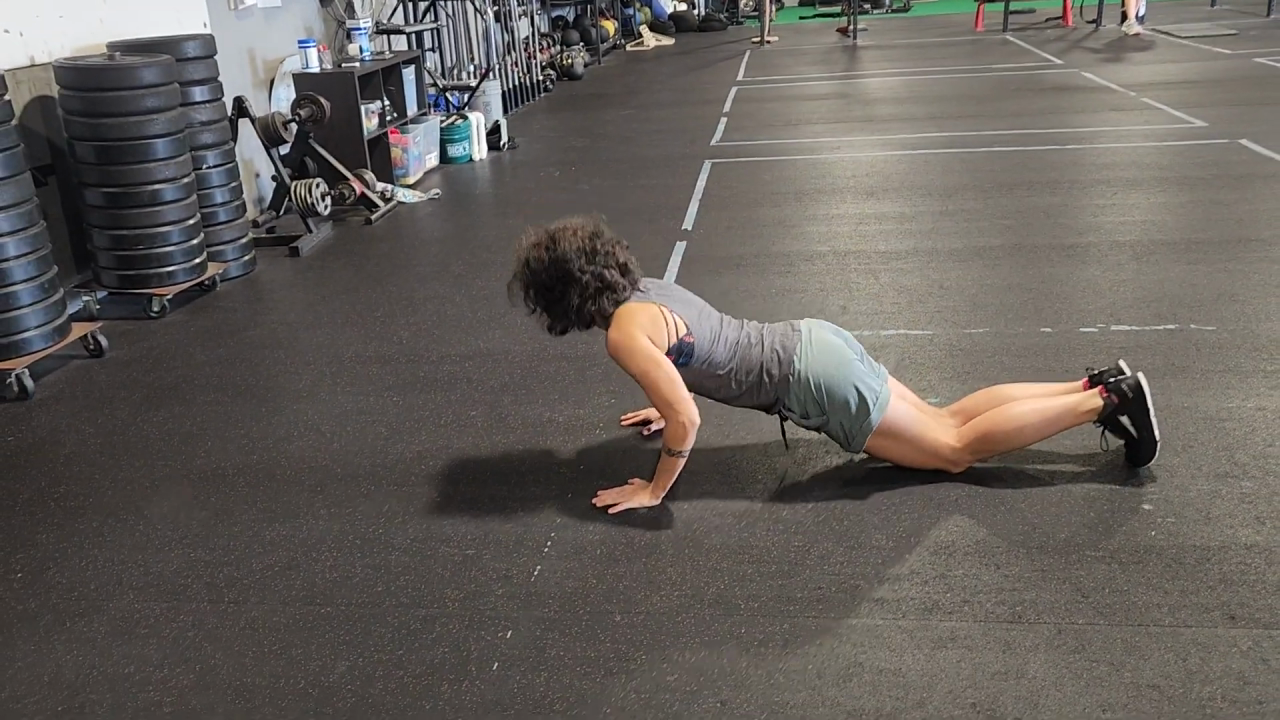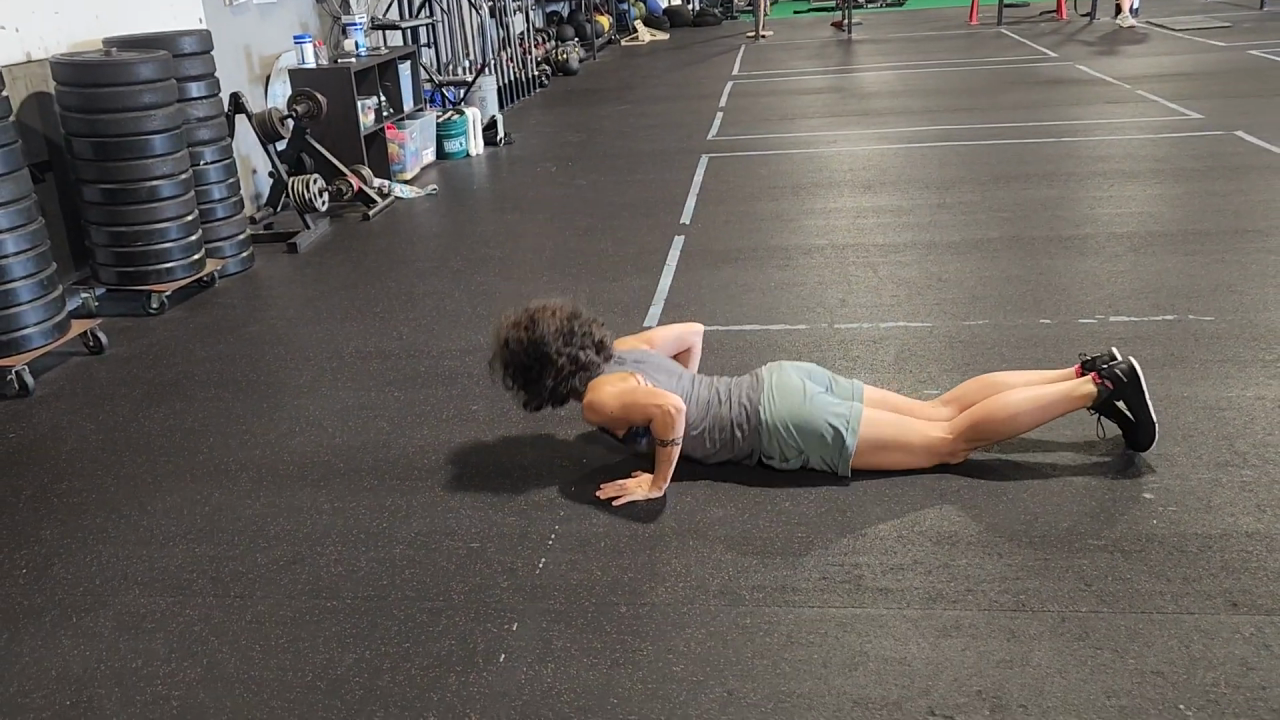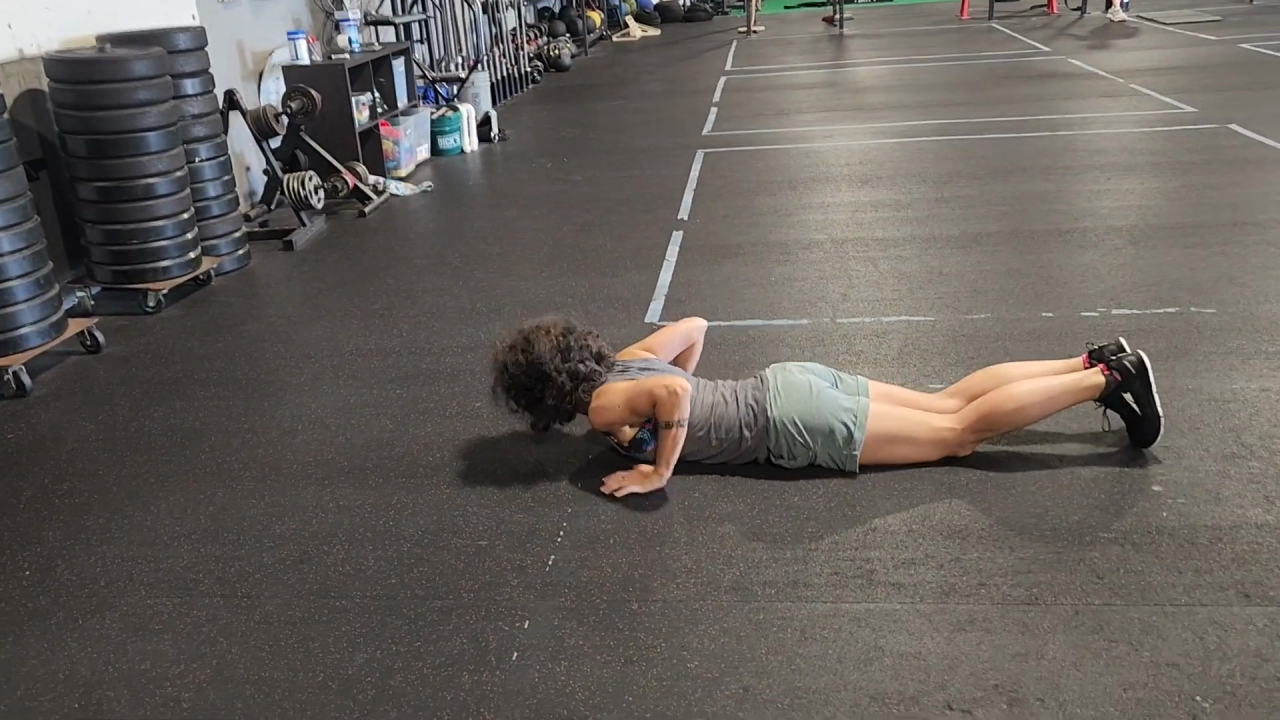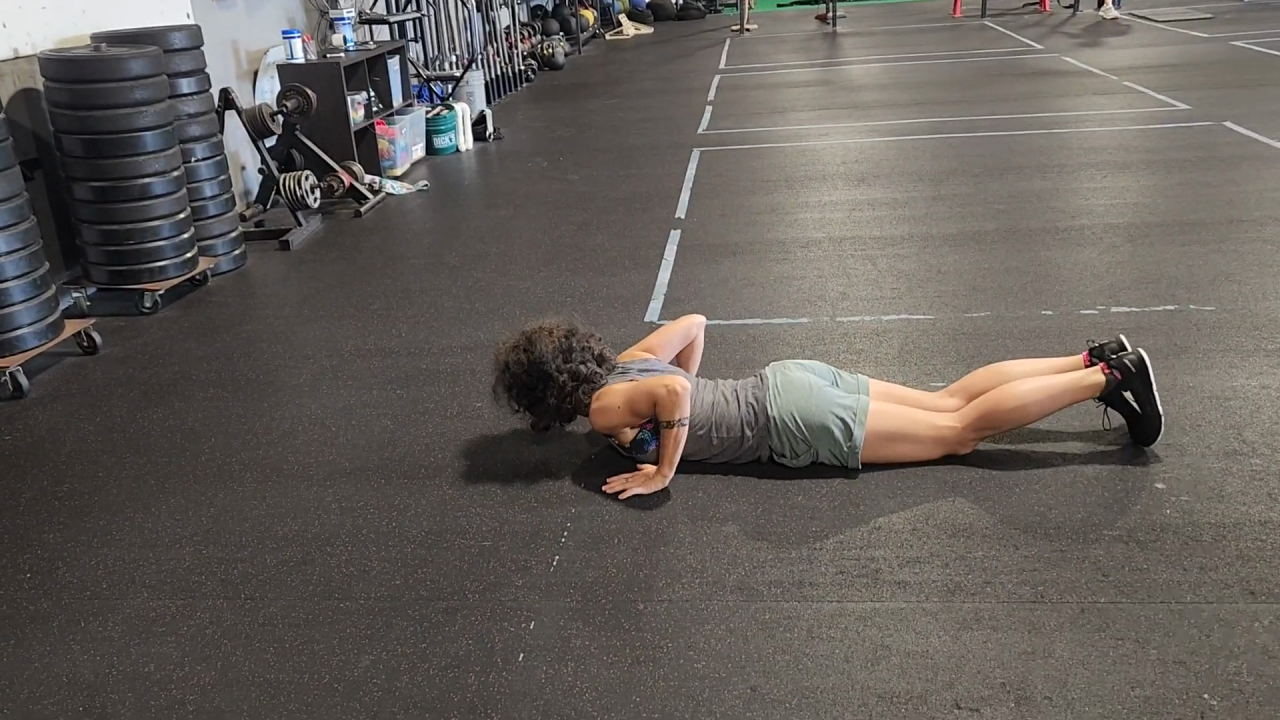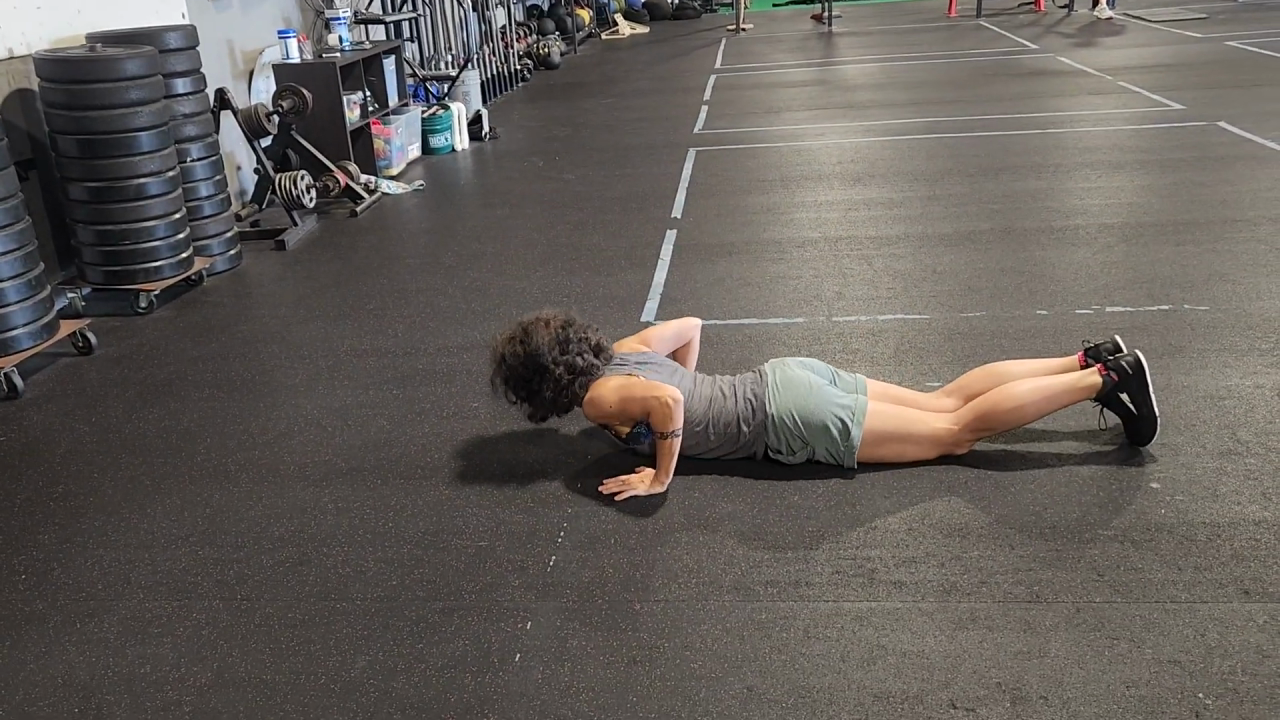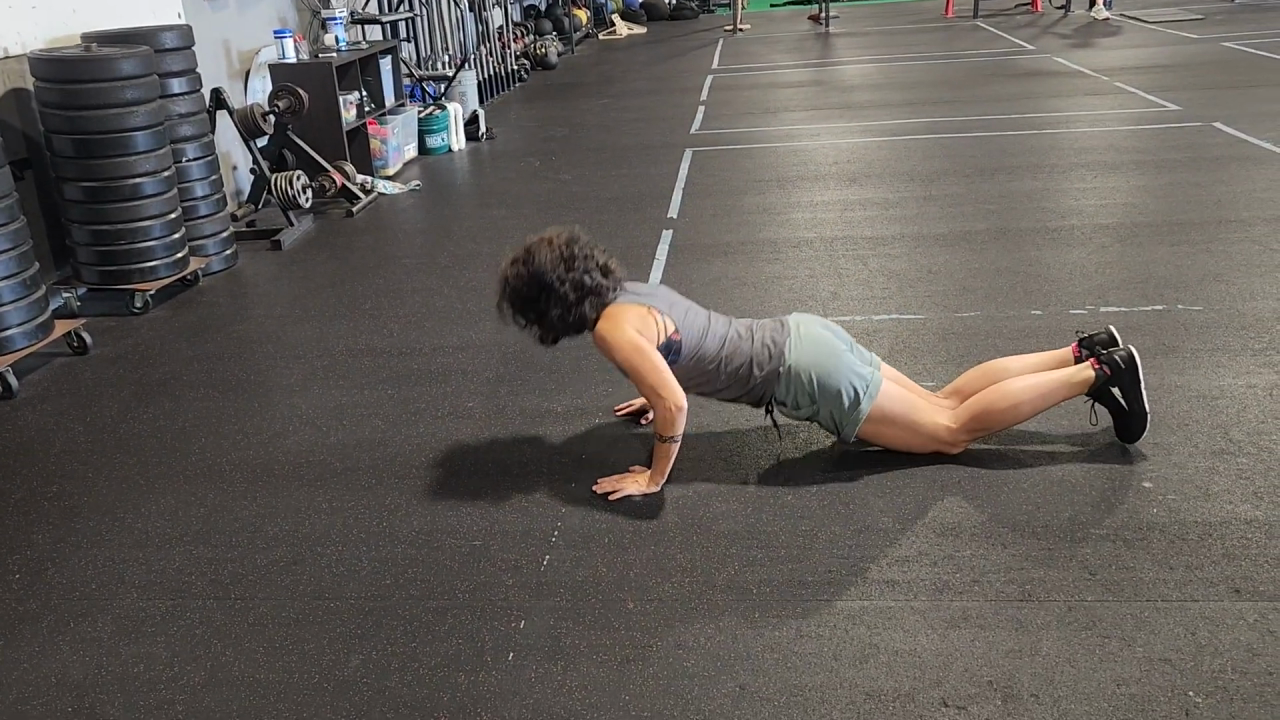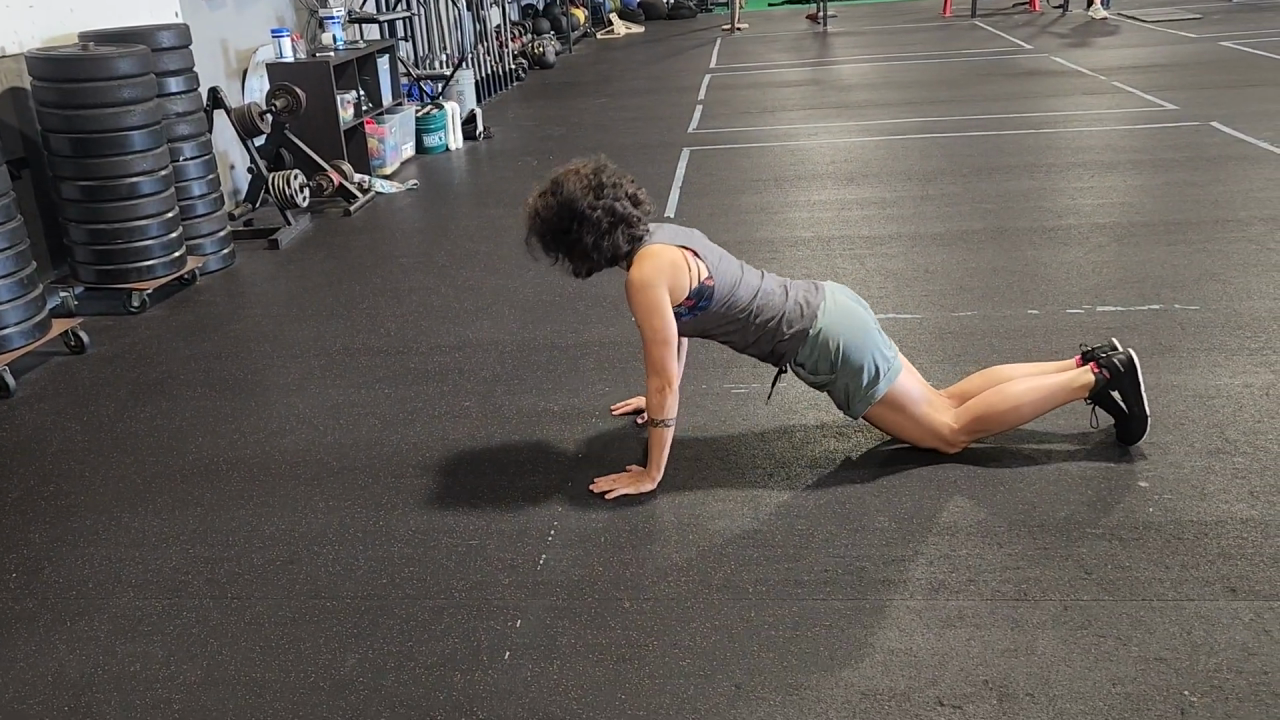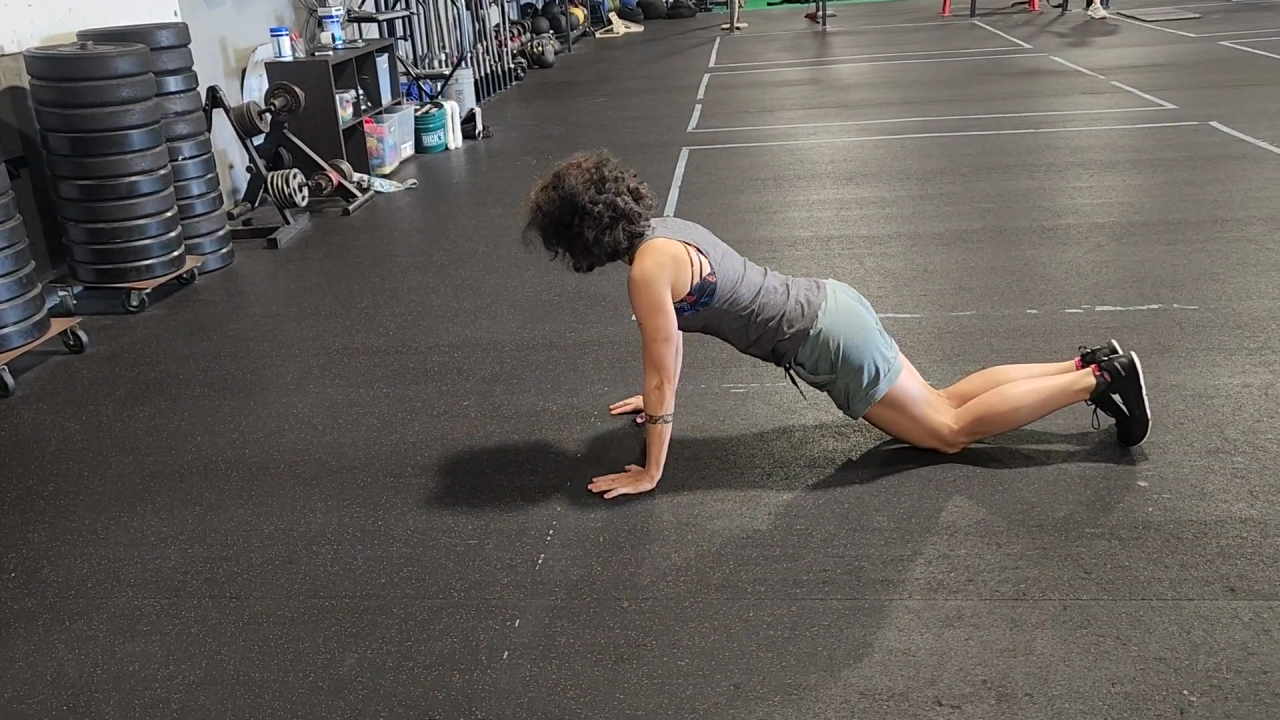
dt=0.3s
person 1, frame 1
left shoulder: (623, 332)
right shoulder: (642, 289)
left elbow: (687, 419)
left wrist: (656, 488)
right wrist: (671, 404)
left hip: (813, 379)
right hip: (813, 340)
left knee: (957, 449)
right knee: (948, 421)
left ankle: (1102, 400)
right ankle: (1096, 382)
person 1, frame 2
left shoulder: (597, 398)
right shoulder: (619, 349)
left elbow: (670, 413)
right elbow: (694, 332)
left wrist: (658, 482)
left hip: (785, 423)
right hip: (787, 381)
left knee: (950, 439)
right knee: (941, 410)
left ankle: (1096, 388)
right ankle: (1090, 370)
person 1, frame 3
left shoulder: (603, 408)
right shoulder: (622, 363)
left elbow: (673, 393)
right elbow: (694, 325)
left wrist: (658, 468)
left hip: (792, 423)
right hip: (792, 382)
left knee: (959, 434)
right knee: (949, 402)
left ankle: (1105, 380)
right ankle: (1097, 363)
person 1, frame 4
left shoulder: (604, 409)
right shoulder: (623, 364)
left elbow: (672, 394)
right elbow: (695, 321)
left wrist: (663, 470)
left hip: (792, 421)
right hip: (792, 380)
left knee: (960, 431)
right knee: (949, 399)
left ankle: (1104, 379)
right ankle: (1096, 360)
person 1, frame 5
left shoulder: (598, 397)
right shoulder: (618, 352)
left elbow: (668, 407)
right elbow: (692, 324)
left wrist: (660, 478)
left hip: (790, 416)
right hip: (790, 377)
left knee: (956, 431)
right knee: (945, 401)
left ankle: (1103, 381)
right ankle: (1093, 361)
person 1, frame 6
left shoulder: (611, 328)
right shoulder: (628, 292)
left elbow: (675, 405)
left wrist: (655, 476)
right wrist: (658, 396)
left hip: (803, 374)
right hip: (802, 335)
left knee: (954, 429)
right knee: (946, 402)
left ankle: (1094, 375)
right ankle: (1086, 353)
person 1, frame 7
left shoulder: (646, 271)
right shoulder: (657, 235)
left elbow: (665, 382)
right elbow: (679, 329)
left wrist: (651, 475)
right wrist: (657, 400)
left hip: (825, 339)
right hip: (826, 308)
left knee: (950, 431)
right knee: (944, 403)
left ankle: (1096, 378)
right ankle: (1090, 363)
person 1, frame 8
left shoulder: (649, 266)
right shoulder: (660, 229)
left elbow: (662, 377)
right elbow: (677, 329)
left wrist: (650, 474)
right wrist: (656, 398)
left hip: (825, 339)
right hip: (828, 306)
left knee: (952, 431)
right knee: (943, 404)
left ankle: (1097, 381)
right ankle: (1091, 366)
